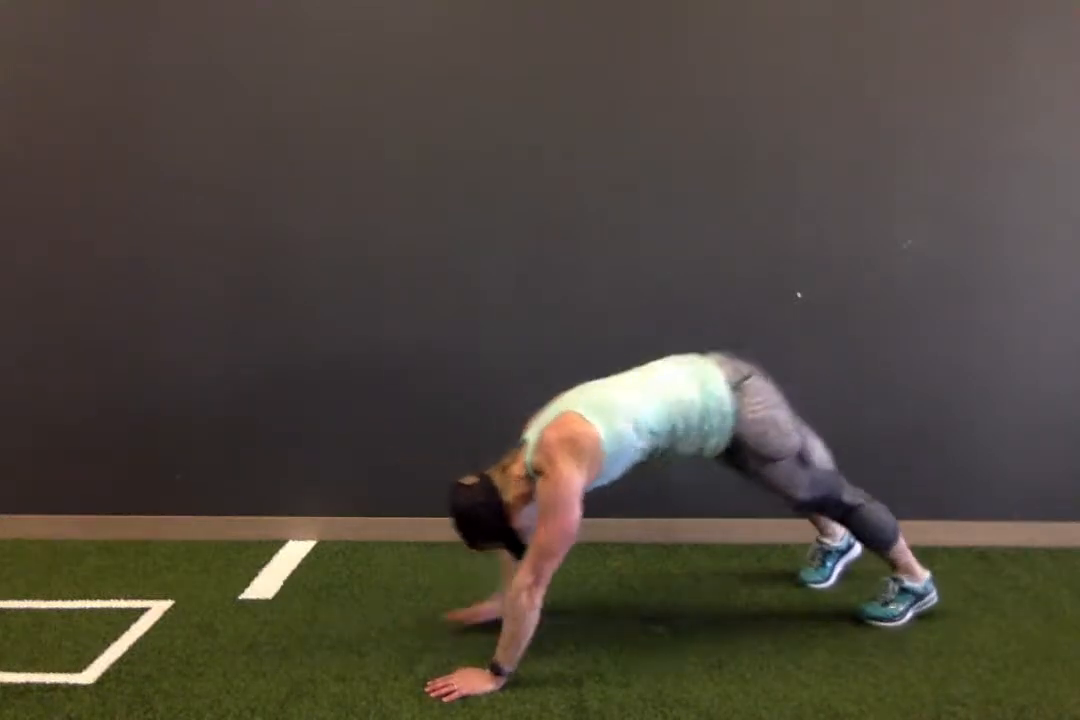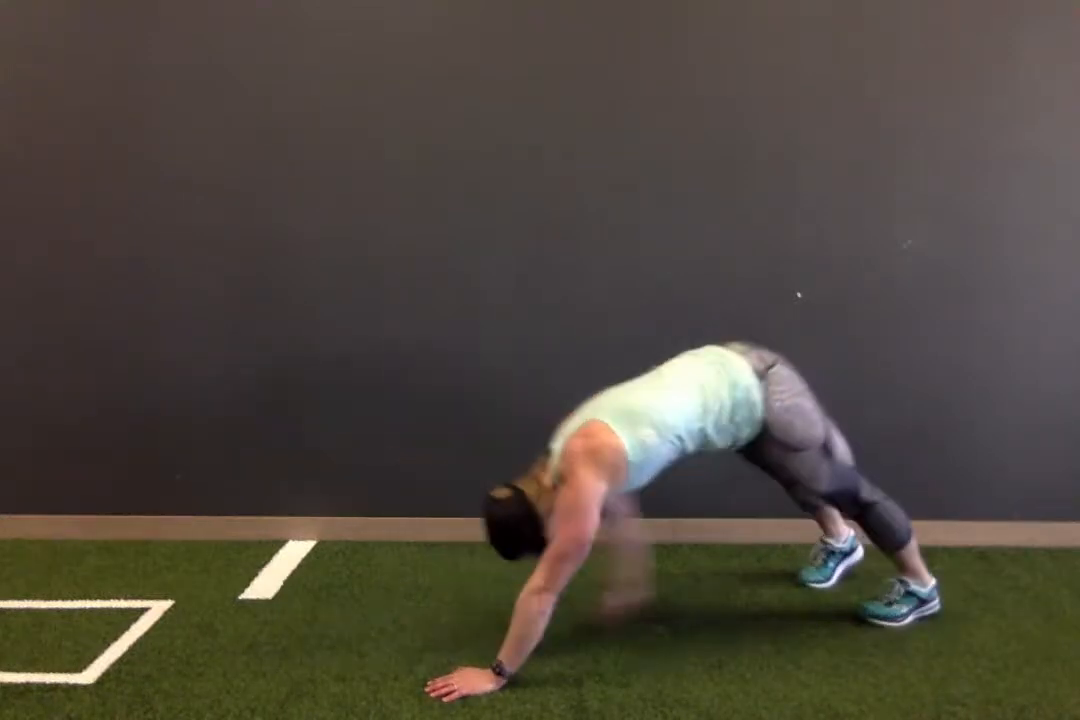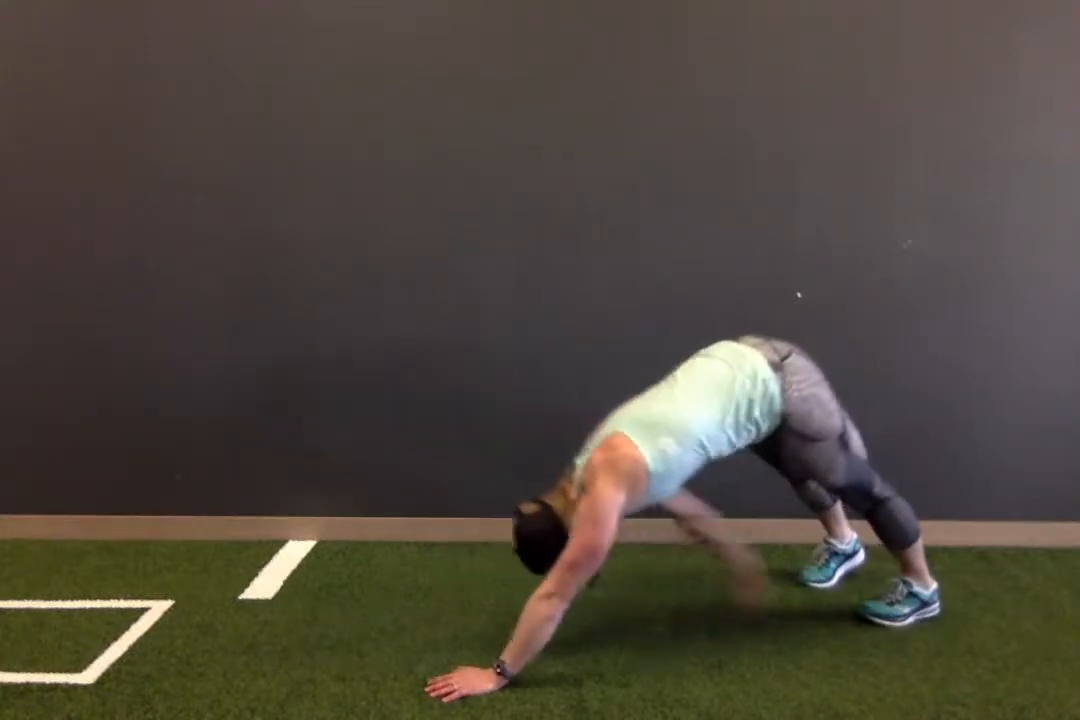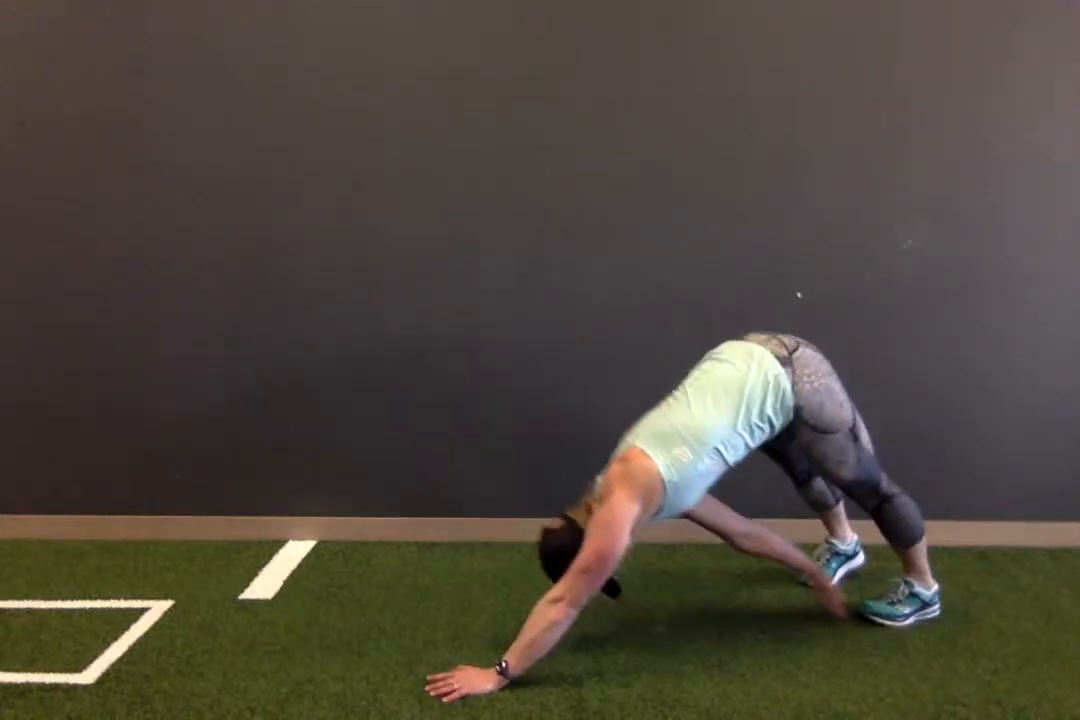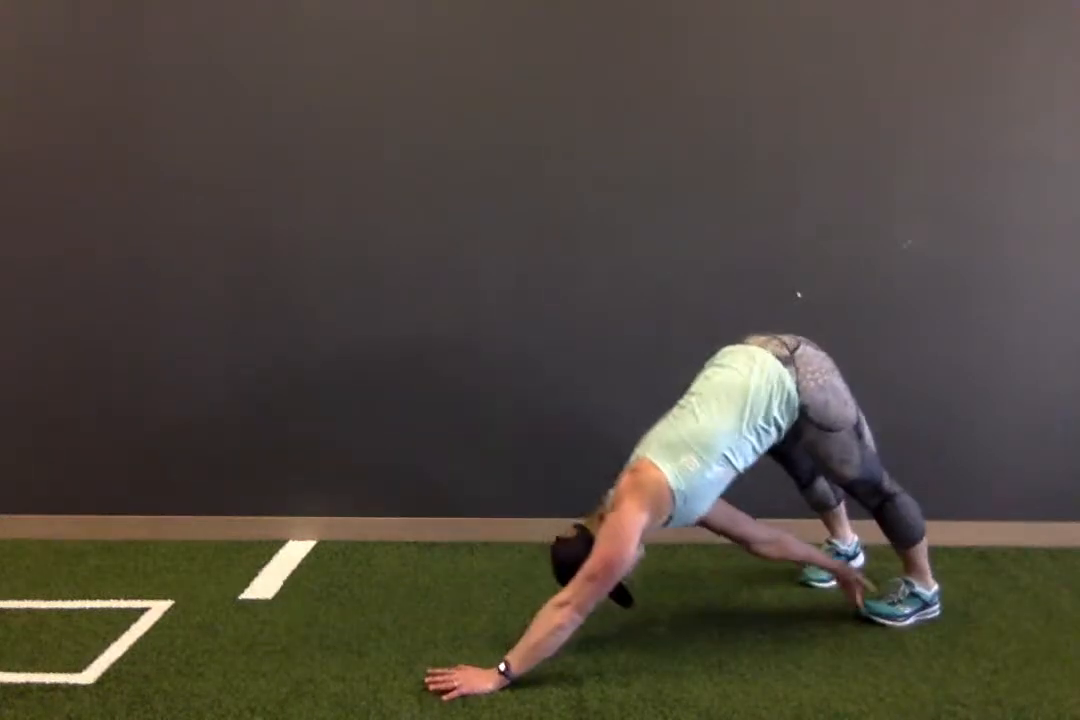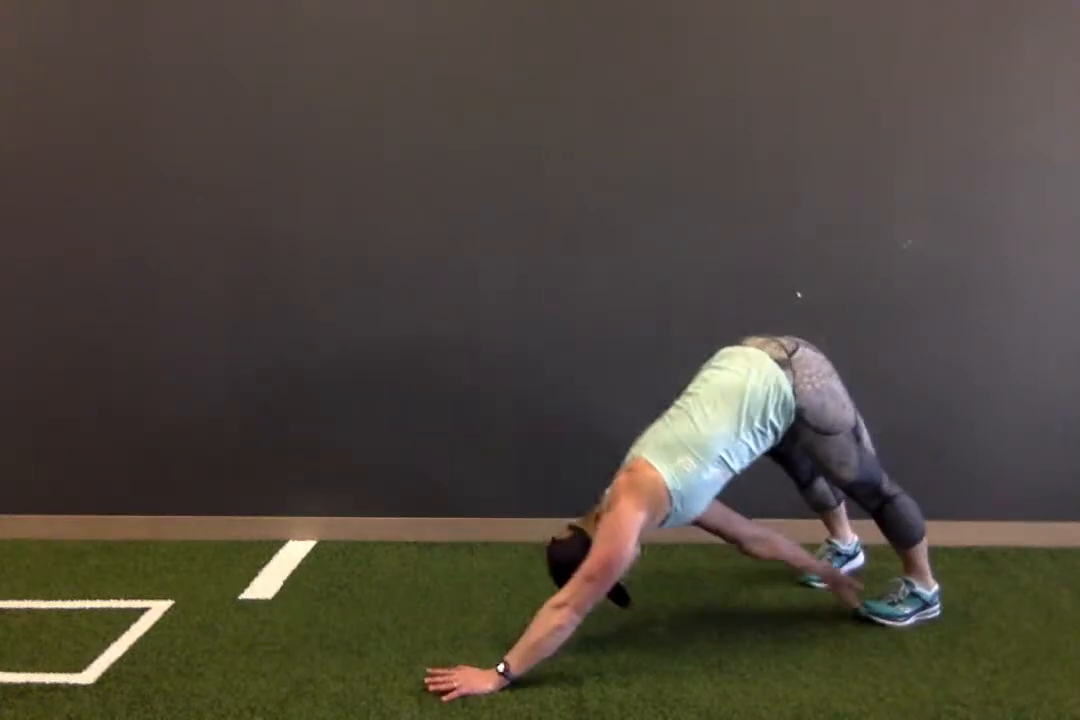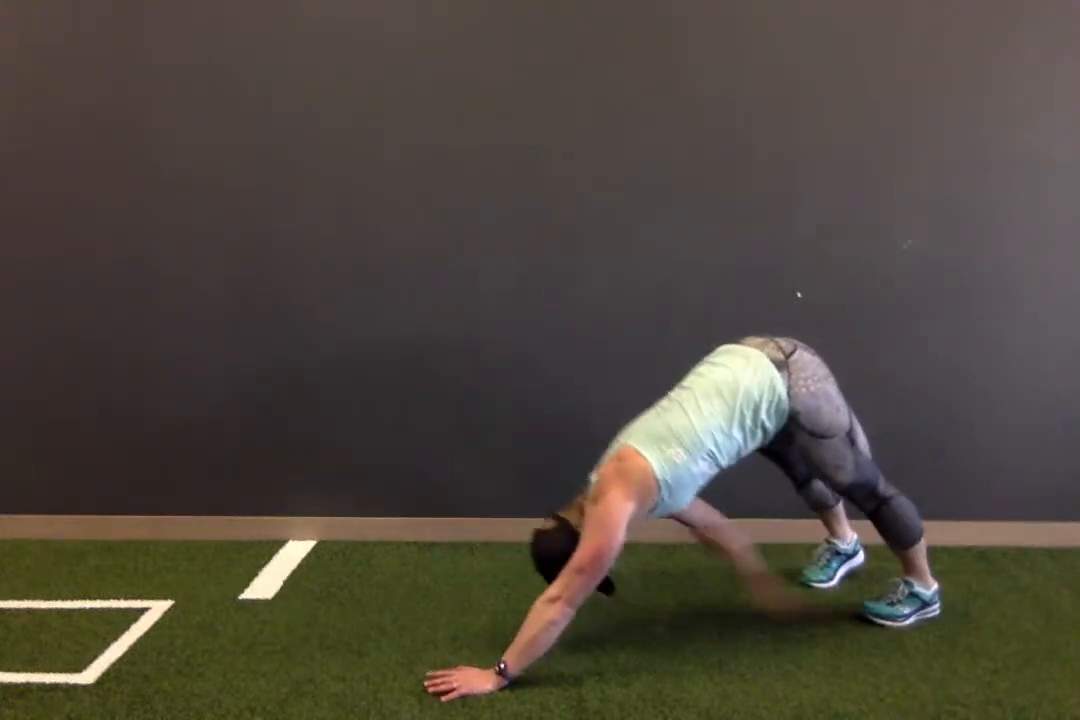
dt=0.1s
person 1, frame 1
left shoulder: (560, 467)
right shoulder: (530, 450)
left elbow: (534, 581)
right elbow: (516, 525)
left wrist: (495, 674)
right wrist: (506, 599)
left hip: (735, 404)
right hip: (706, 381)
left knee: (828, 491)
left ankle: (914, 581)
right ankle: (834, 544)
person 1, frame 2
left shoulder: (585, 479)
right shoulder: (570, 458)
left elbow: (544, 588)
right elbow: (621, 508)
left wrist: (497, 674)
right wrist: (631, 577)
left hip: (759, 392)
right hip: (727, 370)
left knee: (846, 488)
right knee: (791, 469)
left ankle: (919, 586)
right ankle: (839, 544)
person 1, frame 3
left shoulder: (606, 489)
right shoulder: (597, 471)
left elbow: (555, 595)
right elbow: (683, 505)
left wrist: (499, 674)
right wrist: (739, 558)
left hip: (781, 385)
right hip: (741, 364)
left knee: (857, 484)
right knee: (801, 466)
left ankle: (920, 587)
right ankle: (841, 545)
person 1, frame 4
left shoulder: (622, 504)
right shoulder: (637, 485)
left elbow: (563, 603)
right elbow: (733, 529)
left wrist: (497, 675)
right wrist: (807, 566)
left hip: (792, 379)
right hip: (754, 362)
left knee: (867, 484)
right knee: (798, 462)
left ankle: (922, 588)
right ankle: (842, 545)
person 1, frame 5
left shoulder: (631, 514)
right shoulder: (655, 493)
left elbow: (569, 608)
right elbow: (751, 534)
right wrist: (829, 567)
left hip: (796, 378)
right hip: (757, 365)
left knee: (869, 484)
right knee: (800, 463)
left ankle: (922, 589)
right ankle: (844, 546)
person 1, frame 6
left shoulder: (625, 510)
right shoulder: (643, 493)
left elbow: (568, 607)
right elbow: (744, 533)
right wrist: (819, 569)
left hip: (793, 382)
right hip: (757, 365)
left knee: (867, 486)
right knee: (801, 465)
left ankle: (923, 588)
right ankle: (843, 548)
person 1, frame 7
left shoulder: (615, 501)
right shoulder: (619, 483)
left elbow: (561, 600)
right elbow: (706, 521)
left wrist: (497, 675)
right wrist: (757, 575)
left hip: (790, 384)
right hip: (753, 365)
left knee: (863, 487)
right knee: (798, 464)
left ankle: (922, 588)
right ankle: (843, 545)
